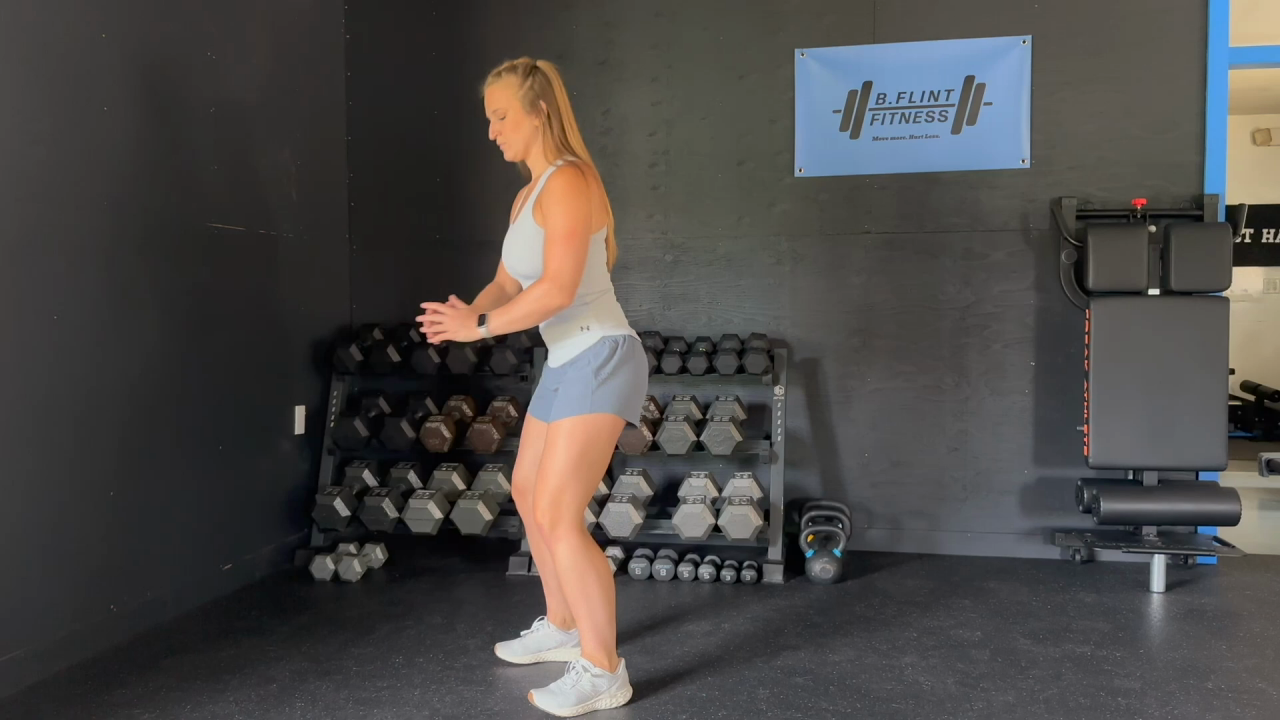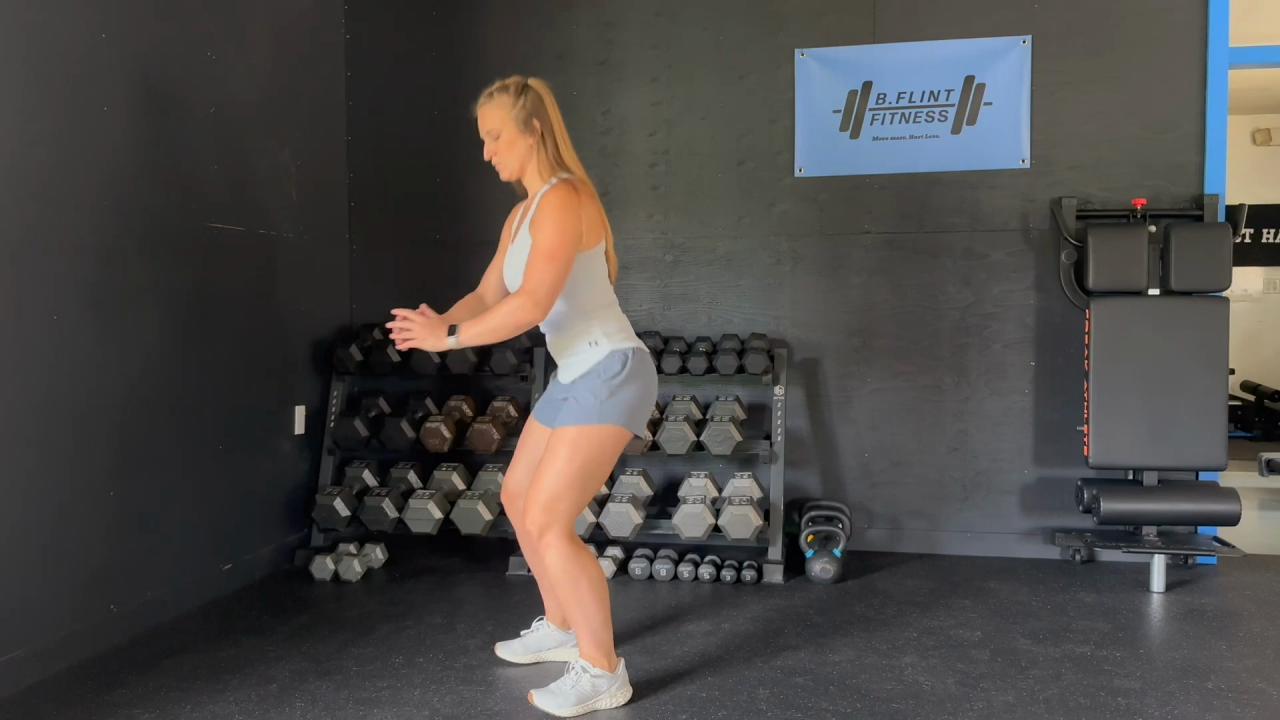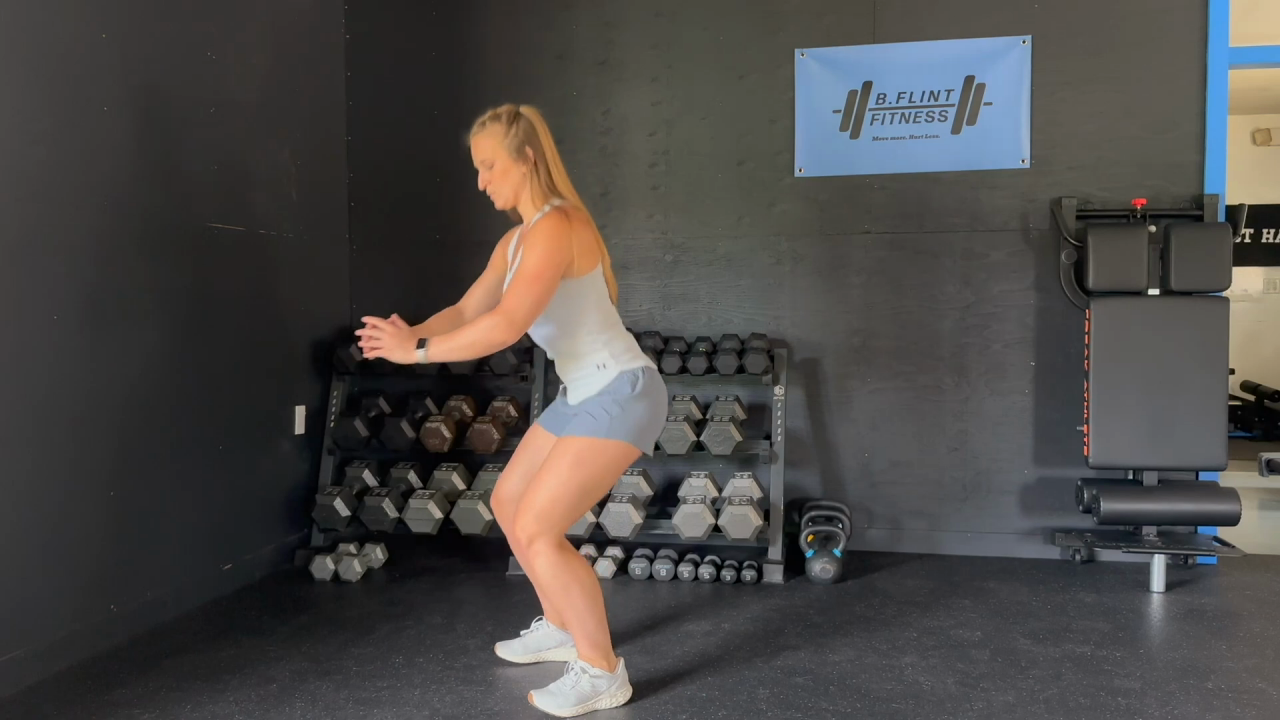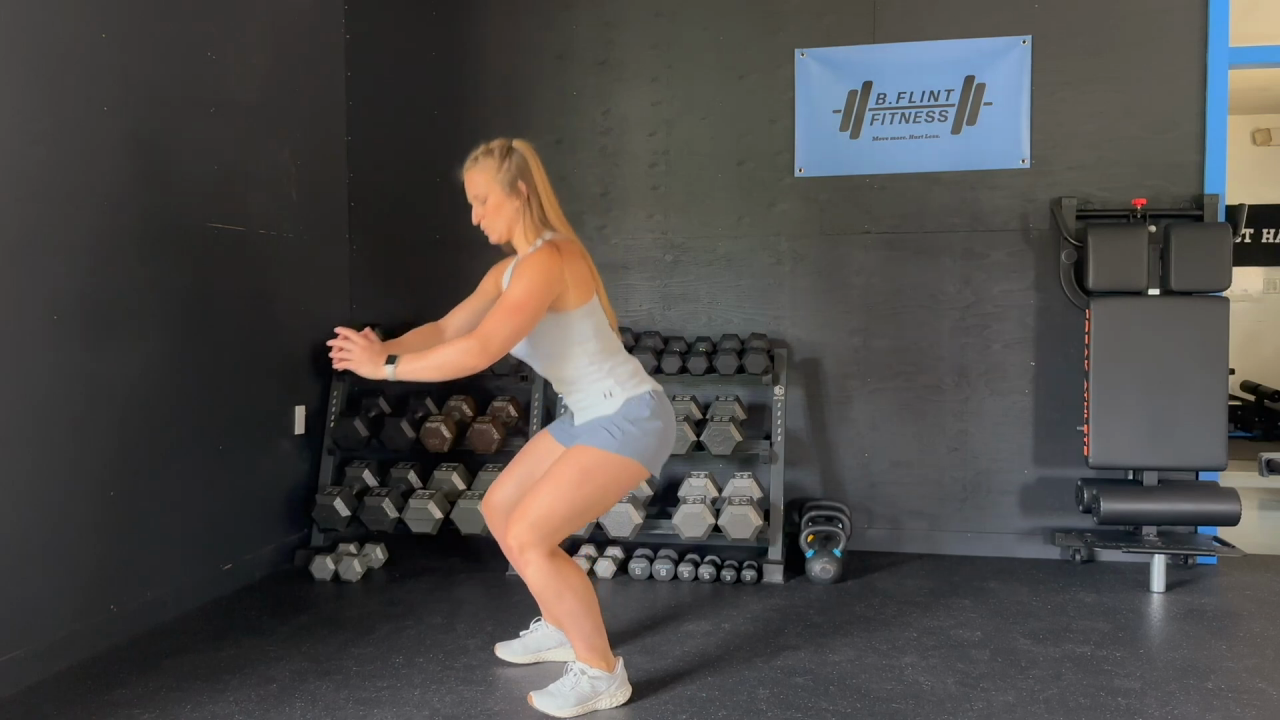
dt=0.1s
person 1, frame 1
left shoulder: (569, 181)
right shoulder: (530, 196)
left elbow: (557, 288)
right elbow: (509, 286)
left wrist: (480, 326)
right wrist: (469, 312)
left hip: (598, 363)
right hip: (570, 363)
left knee: (555, 516)
right knee: (529, 495)
right ankle: (562, 628)
person 1, frame 2
left shoulder: (563, 198)
right shoulder: (524, 212)
left elbow: (533, 305)
right elbow: (489, 295)
left wrist: (454, 334)
right wrist: (443, 322)
left hip: (607, 374)
right hip: (578, 375)
left knee: (546, 524)
right knee: (518, 500)
right ankle: (560, 626)
person 1, frame 3
left shoulder: (556, 226)
right shoulder: (517, 240)
left elbow: (507, 324)
right elbow: (468, 309)
left wrist: (421, 349)
right wrist: (411, 333)
left hip: (622, 395)
right hip: (589, 394)
left knee: (534, 530)
right knee: (508, 504)
right ankle: (561, 628)
person 1, frame 4
left shoulder: (548, 260)
right shoulder: (509, 270)
left elbow: (481, 351)
right elbow: (449, 330)
left wrist: (391, 366)
right wrist: (386, 350)
left hip: (629, 418)
right hip: (596, 414)
left knee: (527, 538)
right knee: (499, 510)
left ankle: (602, 672)
right ankle: (560, 627)
